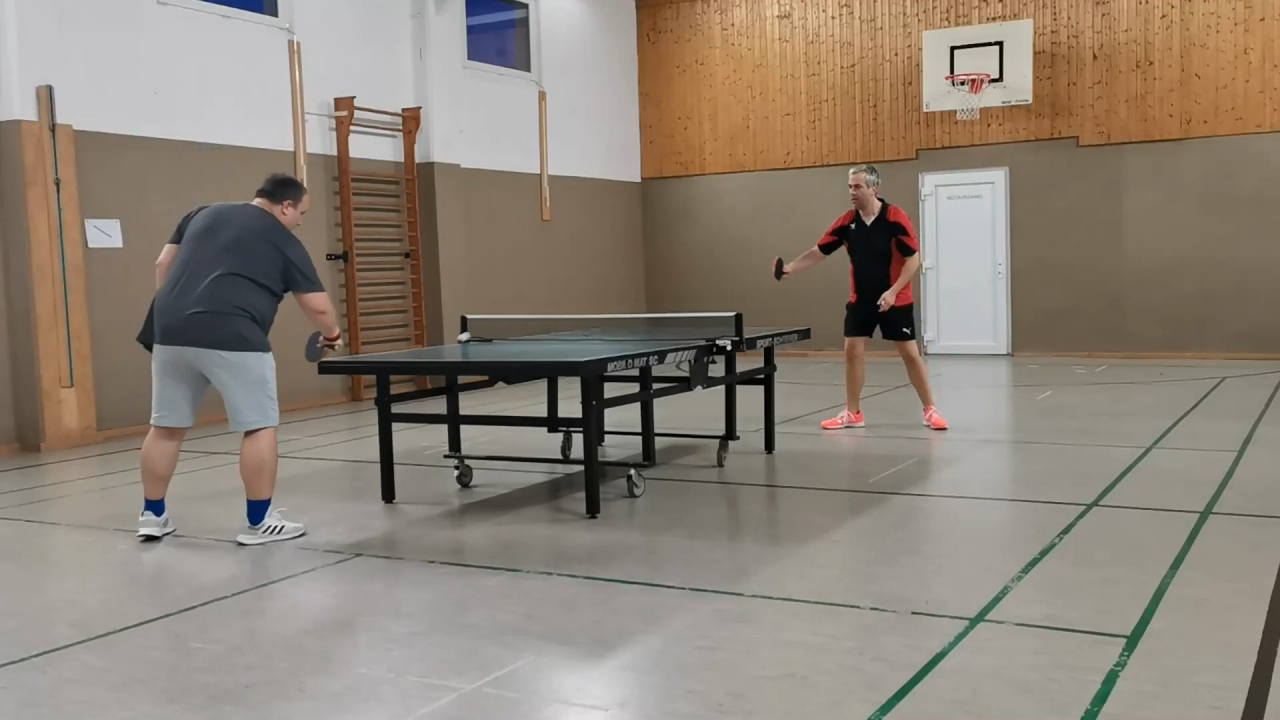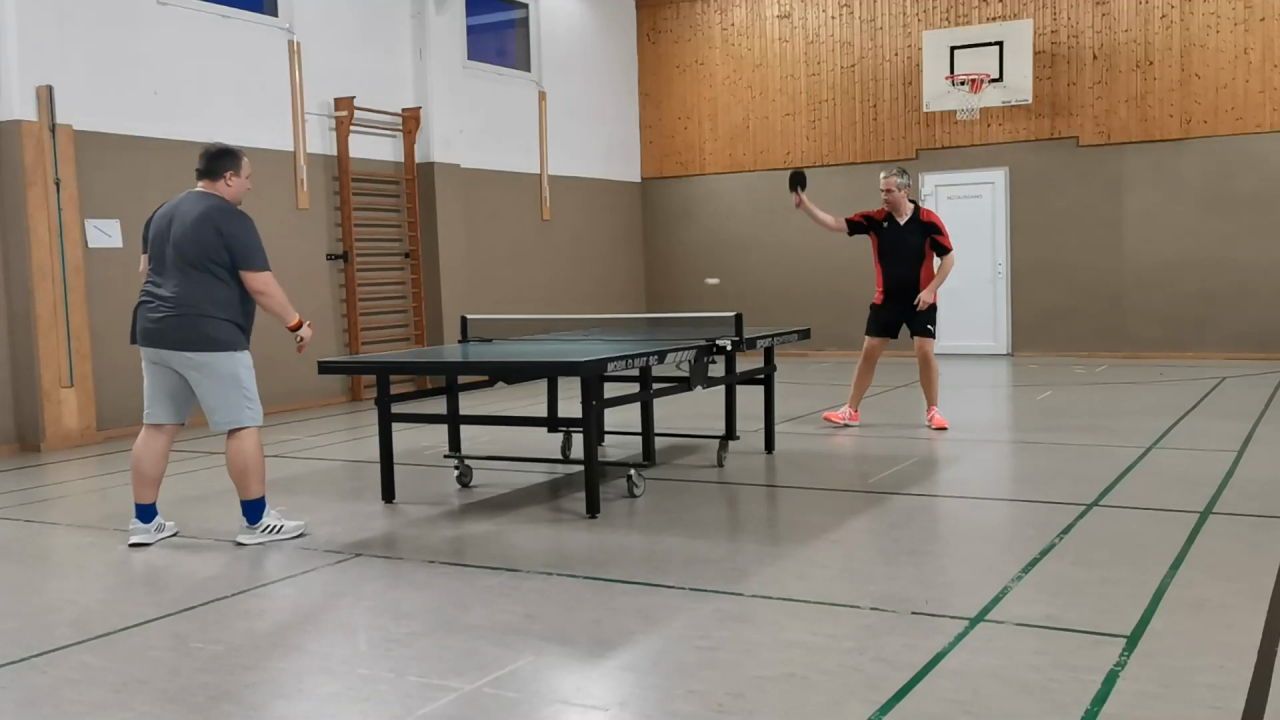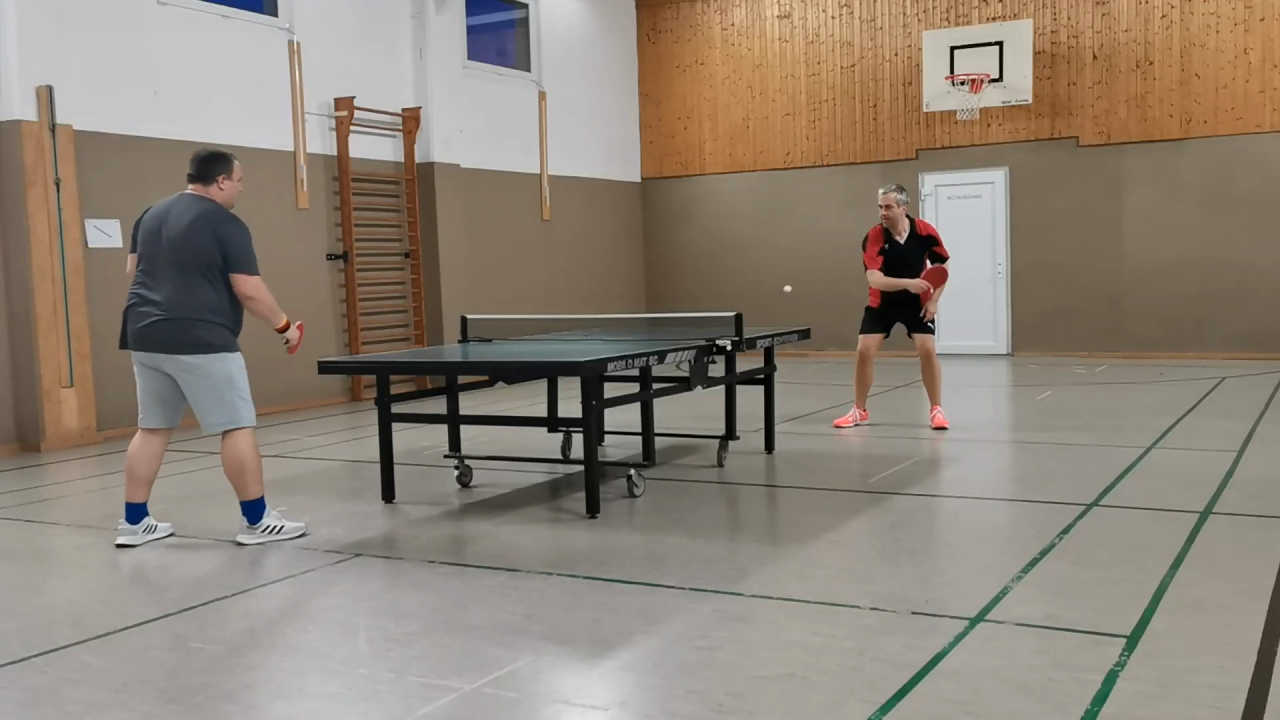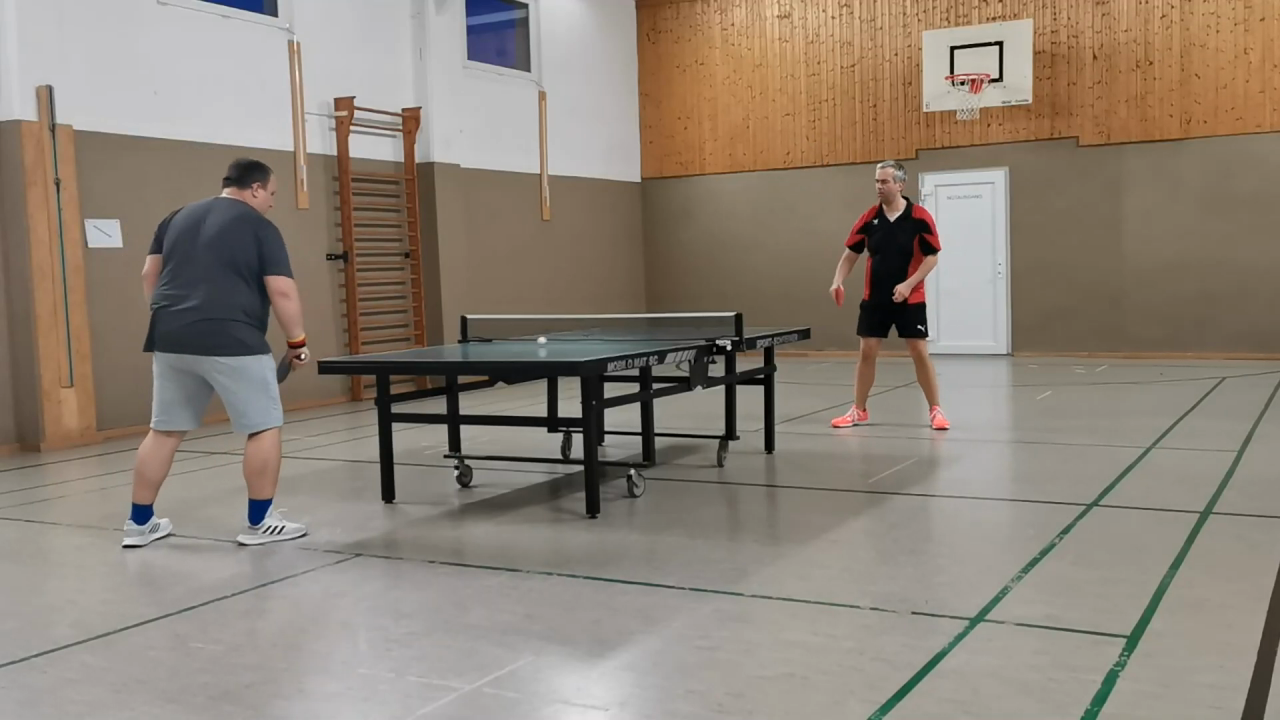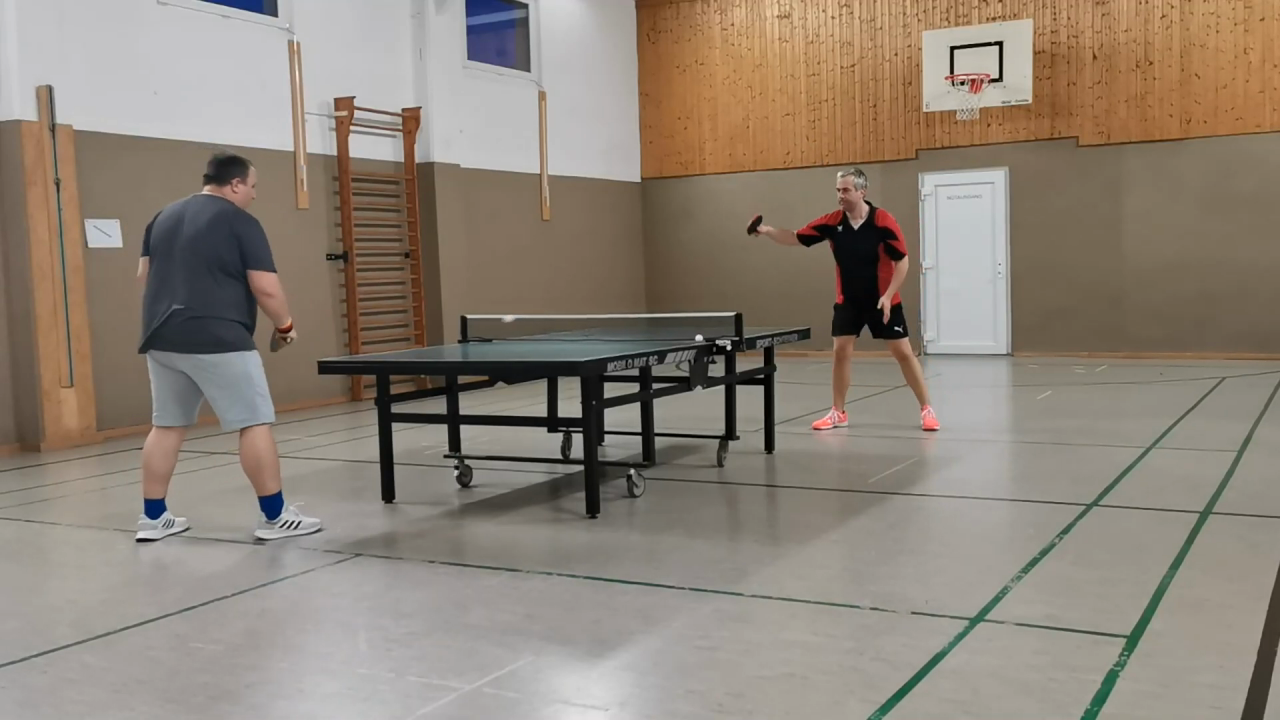
dt=1s
person 1, frame 1
left shoulder: (203, 214)
right shoulder: (283, 241)
left elbow: (164, 265)
right elbow: (318, 305)
right wrist: (332, 335)
left hip: (170, 333)
right hip: (232, 339)
left knee: (166, 426)
right knee: (259, 427)
left ankle: (152, 515)
right ankle: (260, 522)
person 1, frame 2
left shoulder: (163, 213)
right shoulder: (231, 220)
left elbow: (148, 271)
right elbow: (260, 286)
right wrist: (296, 323)
left hip: (156, 334)
right hip: (210, 338)
left knee: (158, 426)
right knee: (242, 426)
left ankle: (144, 521)
right ankle: (256, 521)
person 1, frame 3
left shoulder: (151, 215)
right shoulder: (225, 224)
left elbow: (133, 270)
right elbow: (249, 291)
right wrist: (284, 325)
left hip: (146, 337)
right hip: (201, 341)
left knee: (152, 428)
right knee: (237, 427)
left ankle: (134, 522)
right ankle: (257, 521)
person 1, frame 4
left shoulder: (178, 218)
right shoulder: (260, 228)
left elbow: (150, 275)
right elbow: (283, 292)
right wrist: (298, 341)
left hip: (172, 341)
right hip: (232, 343)
left knee: (165, 430)
right knee: (264, 428)
left ankle: (139, 522)
right ankle: (260, 521)
person 1, frame 5
left shoulder: (164, 217)
right shoulder: (240, 222)
left elbow: (145, 276)
right elbow: (266, 288)
right wrist: (285, 325)
left hip: (163, 339)
right hip: (218, 339)
left knee: (167, 425)
right knee: (255, 424)
left ankle: (153, 517)
right ankle: (275, 516)
person 2, frame 1
left shoulder: (896, 218)
right shoulder: (846, 222)
left elbow: (913, 259)
right elbow: (818, 252)
left wrist: (893, 291)
right wrist: (792, 267)
left hip: (895, 300)
right hip: (860, 300)
left knee: (910, 354)
right knee: (852, 352)
left ankle: (930, 410)
right ankle: (853, 413)
person 2, frame 2
left shoulder: (929, 220)
right shoulder: (875, 219)
left elbow: (948, 259)
right elbow: (835, 224)
left wrist: (930, 290)
right wrist: (807, 206)
left hip: (920, 300)
right hip: (885, 301)
left knee: (925, 352)
right knee: (869, 353)
left ankle: (933, 411)
right ankle: (851, 411)
person 2, frame 3
left shoulder: (926, 232)
right shoulder: (874, 237)
left elbow: (942, 265)
right elbow: (873, 278)
left wrist: (934, 299)
right wrist: (907, 284)
left hip: (917, 305)
right hip: (881, 305)
left knee: (927, 351)
right knee: (864, 352)
left ankle: (936, 410)
right ankle: (860, 411)
person 2, frame 4
left shoulder: (920, 217)
right shoulder: (869, 218)
left elbow: (932, 256)
right elbow: (850, 253)
left wrist: (909, 283)
right wrist: (837, 280)
left hip: (909, 299)
right hip: (874, 299)
left knee: (919, 353)
right knee: (867, 353)
left ankle: (935, 410)
right ankle: (859, 410)
person 2, frame 5
left shoulder: (884, 221)
right shoulder: (832, 222)
left elbow: (902, 262)
right elbow: (794, 238)
left wrist: (888, 296)
right wrist: (766, 230)
left hip: (883, 301)
right hip: (847, 302)
left knee: (904, 353)
right knee: (841, 353)
left ankle: (926, 409)
right ankle: (838, 412)
